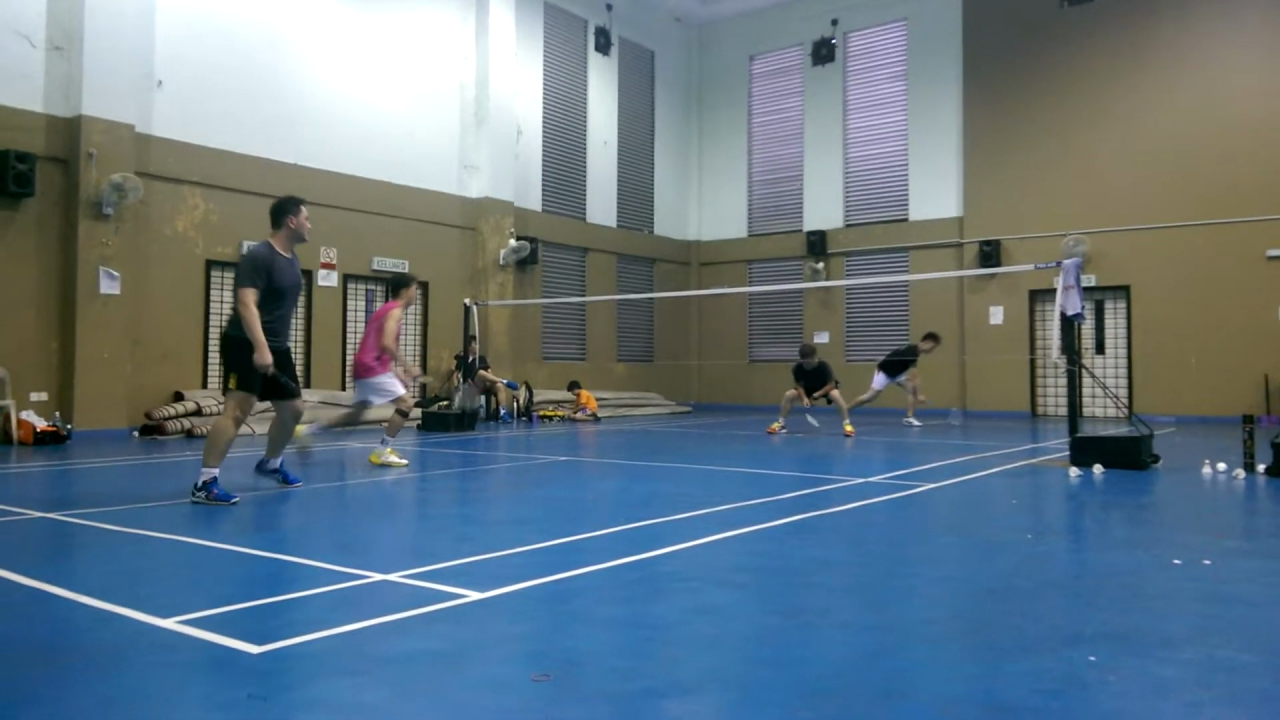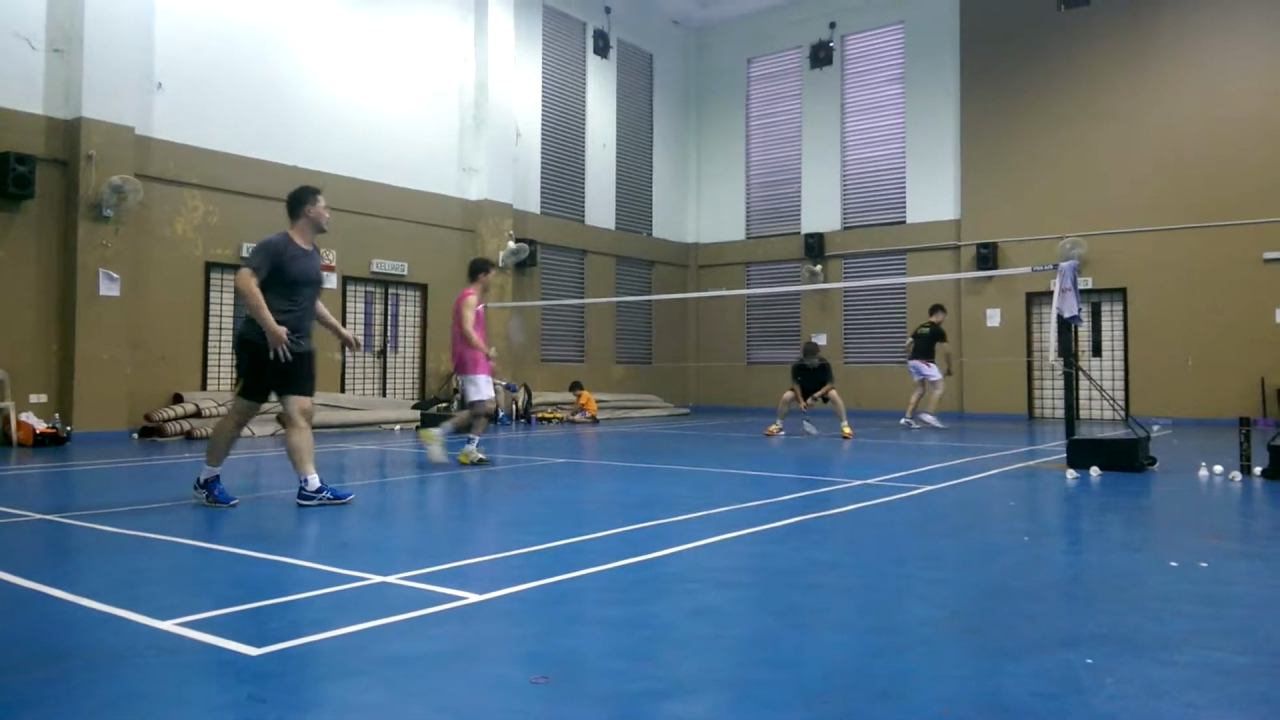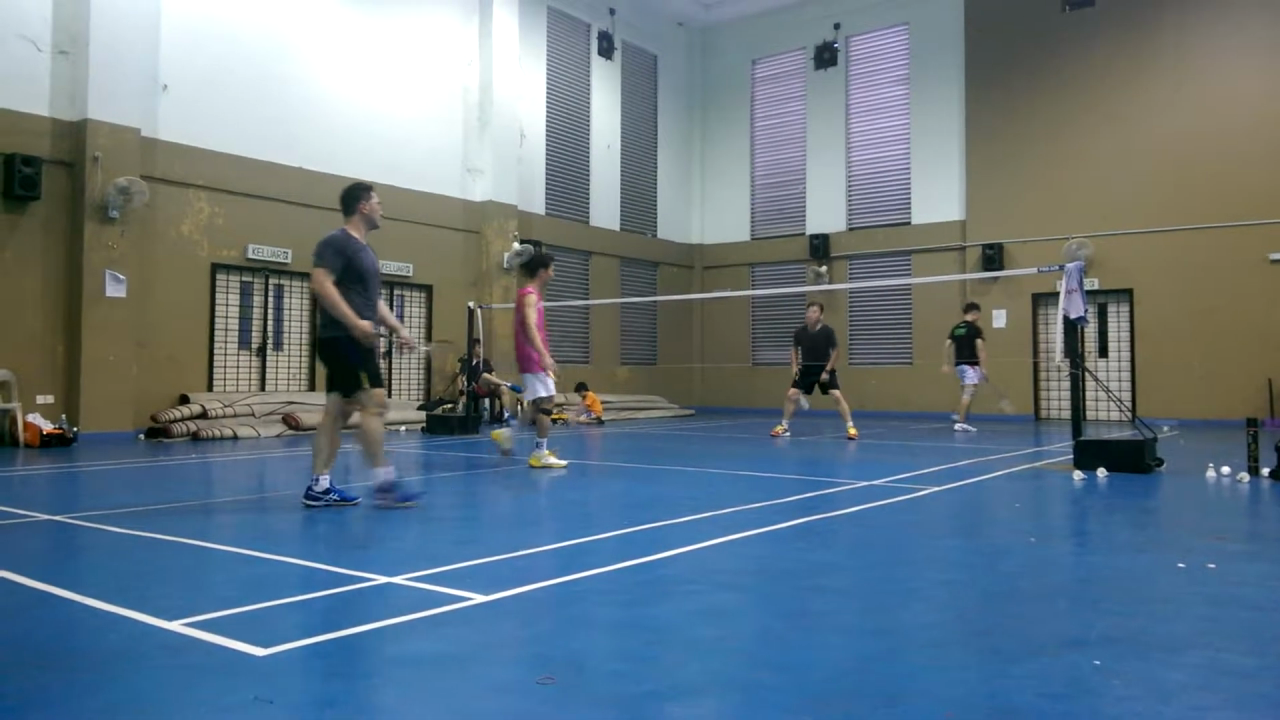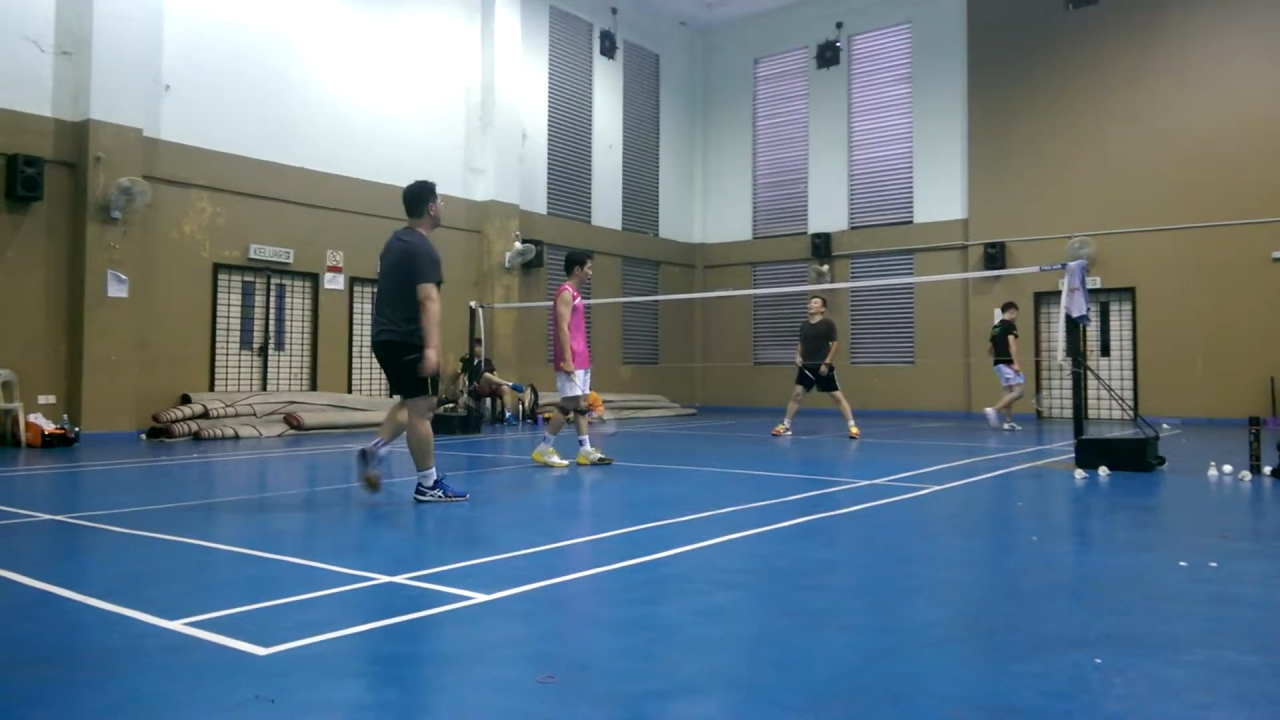
dt=0.5s
person 1, frame 1
left shoulder: (292, 260)
right shoulder: (258, 257)
right elbow: (245, 304)
right wrist: (260, 348)
left hip: (276, 349)
right hip: (245, 347)
left knee: (292, 410)
right knee: (236, 410)
left ankle: (271, 464)
right ankle: (205, 482)
person 1, frame 2
left shoulder: (314, 255)
right shoulder: (274, 246)
right elbow: (244, 283)
left wrist: (339, 330)
right wrist: (270, 327)
left hip: (297, 348)
right hip: (261, 344)
left knee: (300, 415)
right knee: (241, 413)
left ankle: (310, 486)
right ankle: (207, 479)
person 1, frame 3
left shoulder: (365, 249)
right shoulder: (337, 242)
left elbow: (374, 300)
right elbow: (321, 284)
left wrist: (398, 329)
right wrist: (354, 323)
left hip: (361, 342)
right hip: (343, 339)
left knee: (337, 412)
right knee: (374, 405)
left ankle: (319, 486)
right ankle: (383, 482)
person 1, frame 4
left shoulder: (395, 243)
right shoulder: (422, 249)
right elbow: (428, 300)
right wrist: (432, 348)
left hip: (385, 337)
right hip: (408, 340)
left knee: (410, 403)
right knee: (422, 408)
left ankle: (376, 449)
right ankle: (428, 484)
person 2, frame 1
left shoulder: (385, 310)
right shoulder: (396, 311)
right elbow: (387, 344)
left wrist: (398, 373)
right wrist: (405, 368)
left hip: (366, 367)
right hip: (373, 368)
left knee: (357, 413)
right knee: (406, 403)
left ankle: (307, 431)
right ankle: (383, 451)
person 2, frame 2
left shoulder: (473, 298)
right shoulder: (471, 297)
right elbow: (467, 330)
left wrist: (486, 357)
right wrist: (486, 350)
left hip: (477, 363)
right hip: (471, 363)
left knee: (489, 406)
right knee: (483, 409)
left ankle: (469, 449)
right ankle: (436, 434)
person 2, frame 3
left shoulder: (533, 295)
right shoulder: (530, 295)
right elbow: (531, 329)
left wrist: (546, 356)
right wrist: (544, 355)
left hip: (535, 359)
right hip: (534, 360)
left knee: (538, 405)
right knee: (546, 404)
left ankle: (506, 433)
right ankle: (540, 453)
person 2, frame 4
left shoulder: (574, 294)
right shoulder: (566, 293)
right elbow: (562, 329)
right wrist: (567, 360)
left hip: (580, 360)
right hip: (571, 361)
left knee: (581, 404)
right knee: (567, 405)
left ankle: (585, 450)
right ankle: (544, 449)
